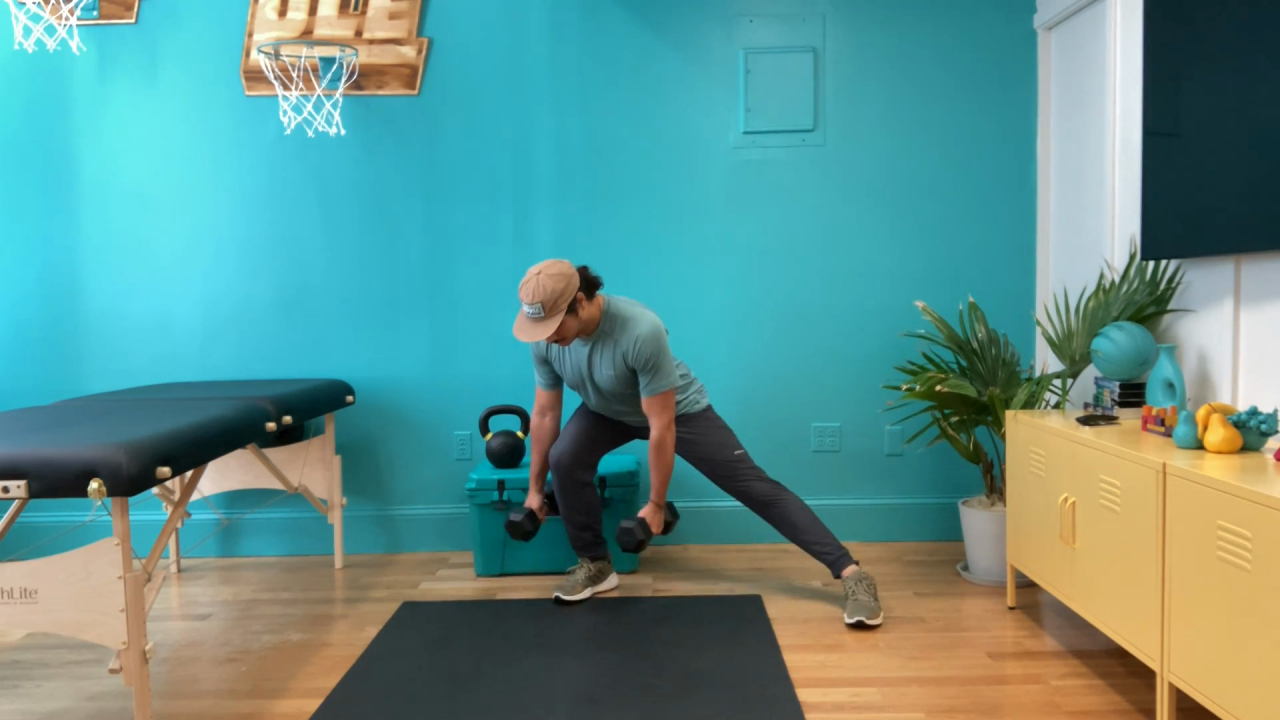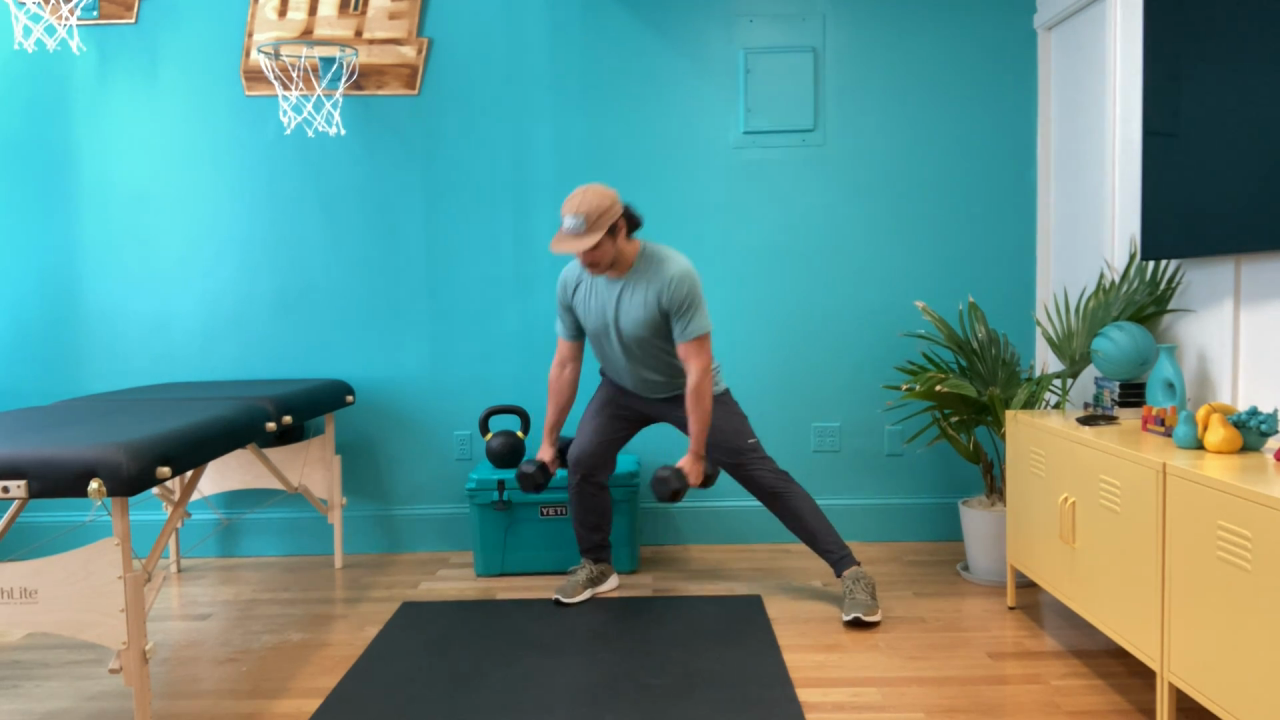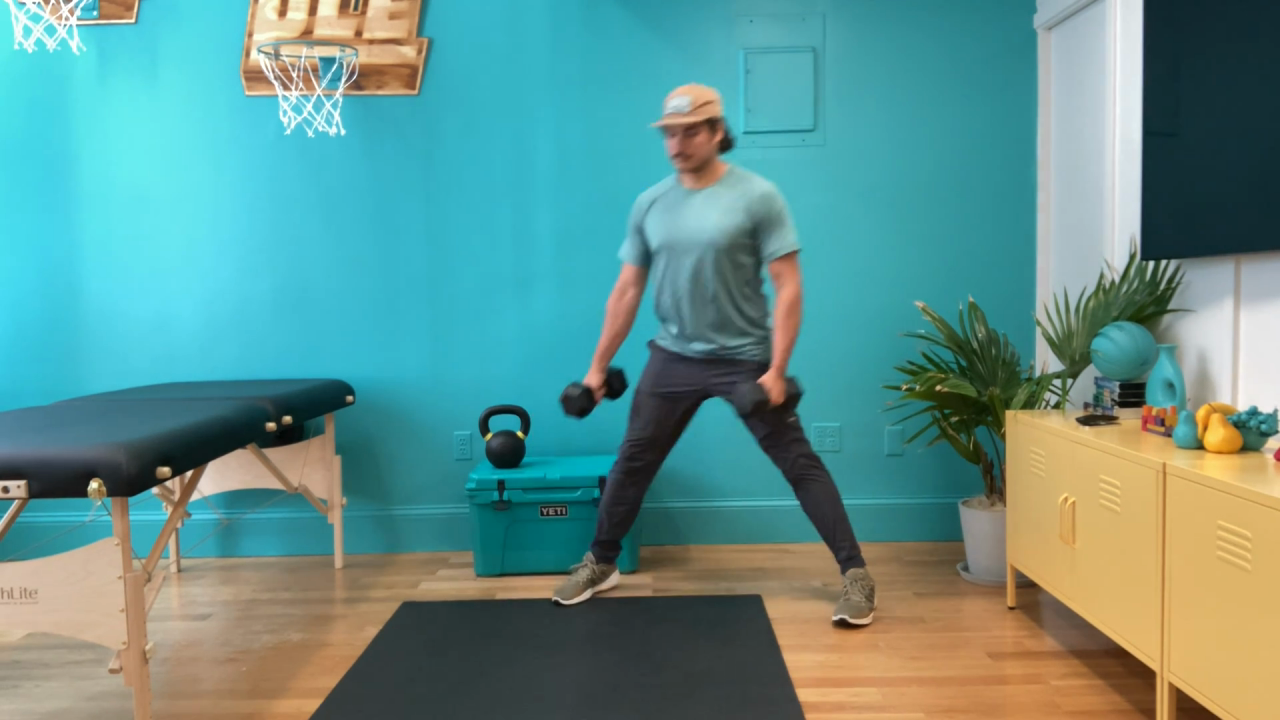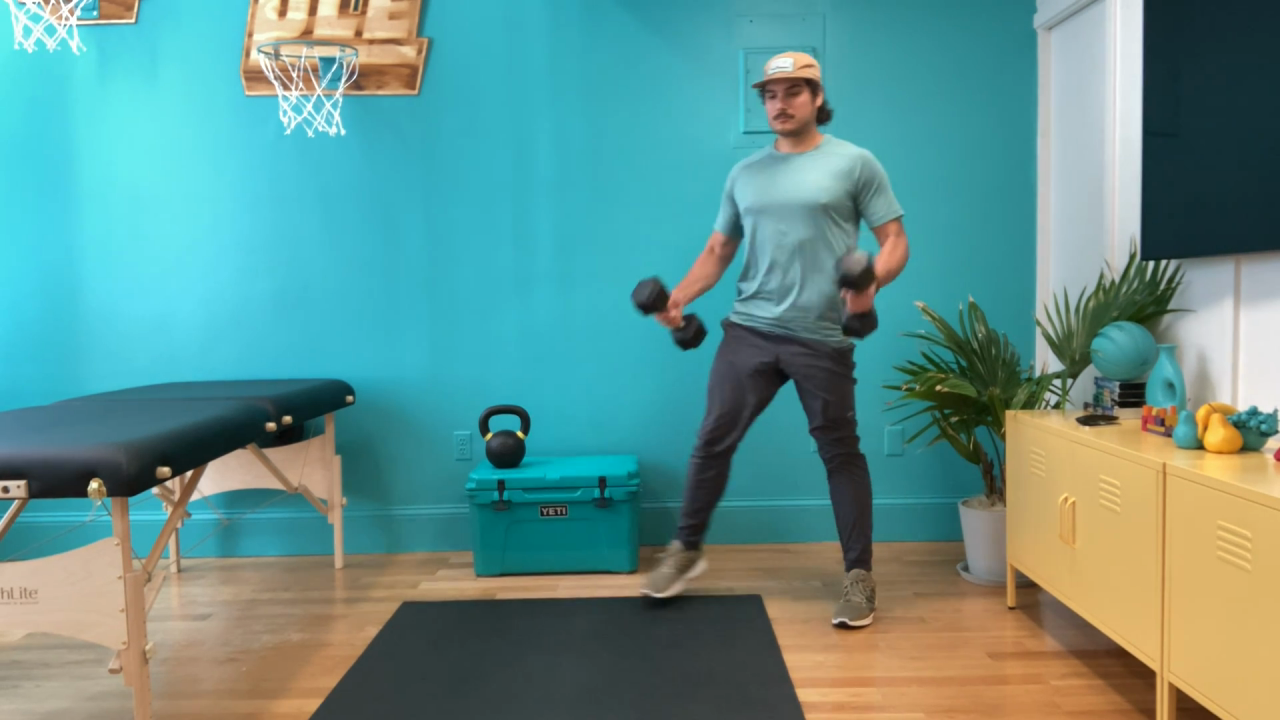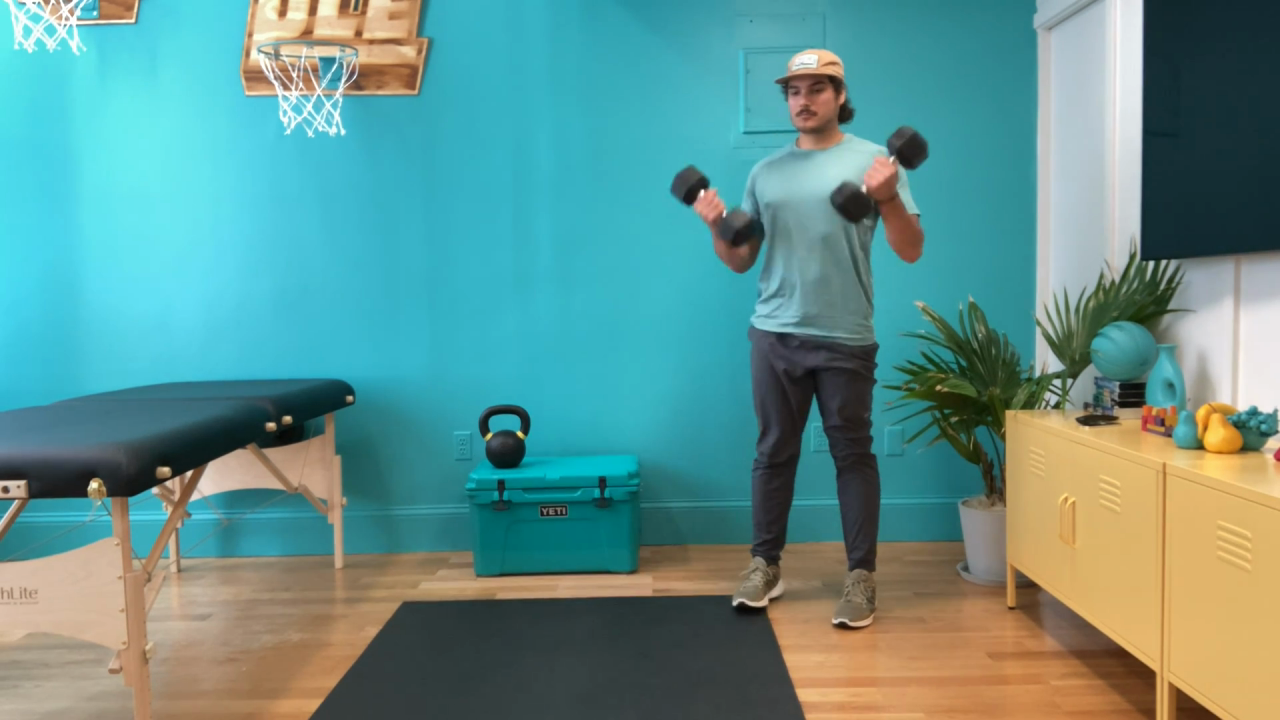
dt=0.3s
person 1, frame 1
left shoulder: (640, 330)
right shoulder: (545, 341)
left elbow: (661, 425)
right elbow: (544, 414)
left wrist: (656, 504)
right wrist: (535, 488)
left hip: (679, 409)
left knee: (754, 485)
right knee: (566, 461)
left ankle: (850, 573)
right ankle: (595, 564)
person 1, frame 2
left shoulder: (673, 277)
right shoulder: (571, 282)
left elbow: (699, 370)
right elbow: (565, 363)
left wrist: (696, 454)
right wrist: (548, 440)
left hip: (689, 391)
right hip: (623, 389)
left knee: (764, 476)
right knee: (583, 462)
left ankle: (851, 573)
right ankle: (596, 565)
person 1, frame 3
left shoulder: (757, 197)
right shoulder: (649, 203)
left elbow: (788, 288)
right elbow: (628, 288)
left wrist: (777, 370)
right wrist: (598, 365)
left hip: (744, 355)
right hip: (673, 355)
left knee: (798, 460)
right knee: (635, 455)
left ankle: (855, 572)
right ankle: (600, 562)
person 1, frame 4
left shoulder: (856, 164)
right shoulder: (745, 172)
left elbow: (896, 243)
right elbow: (718, 250)
left wrist: (872, 281)
right wrist: (682, 294)
left hip: (822, 339)
right hip: (748, 331)
left knee: (840, 452)
right knee: (713, 440)
left ankle: (859, 575)
right ankle: (686, 549)
person 1, frame 5
left shoulder: (872, 160)
right shoulder: (765, 171)
left elbow: (913, 250)
right elbow: (741, 258)
left wrist: (888, 198)
right wrist: (718, 226)
left hip: (846, 339)
right hip: (774, 335)
left knee: (853, 454)
right knee: (773, 453)
left ankle: (861, 575)
right ankle: (766, 565)
